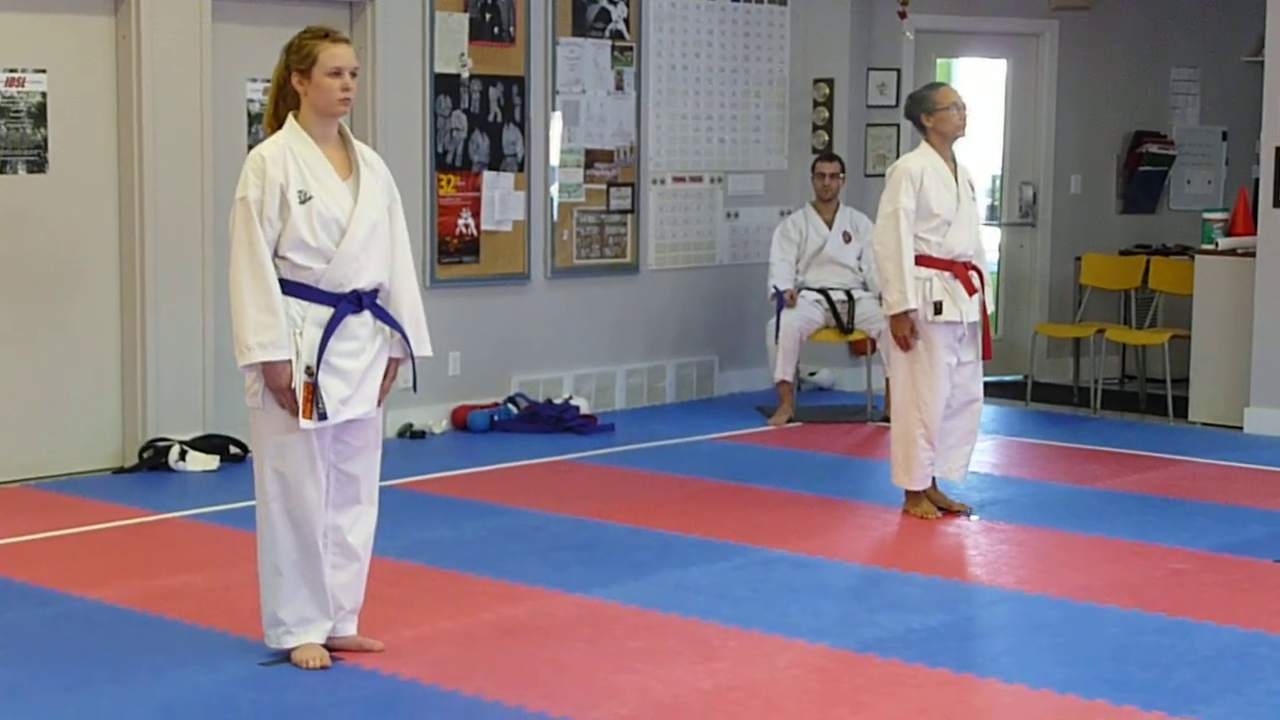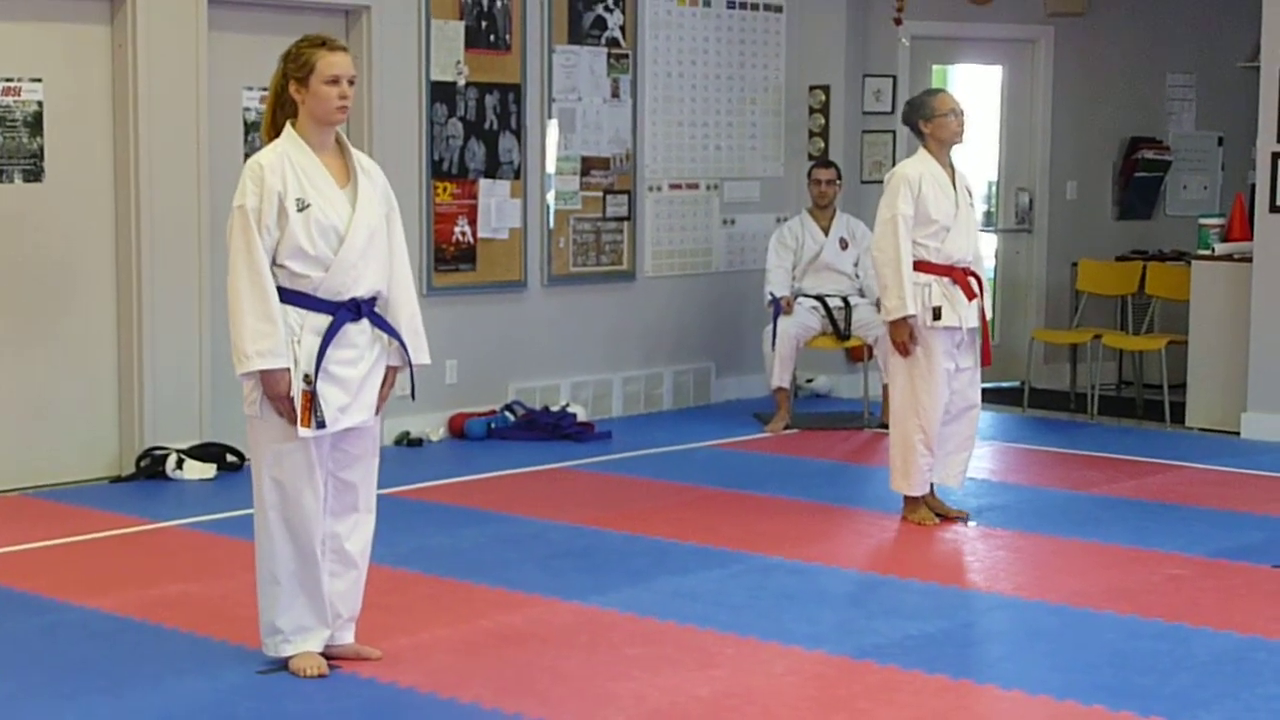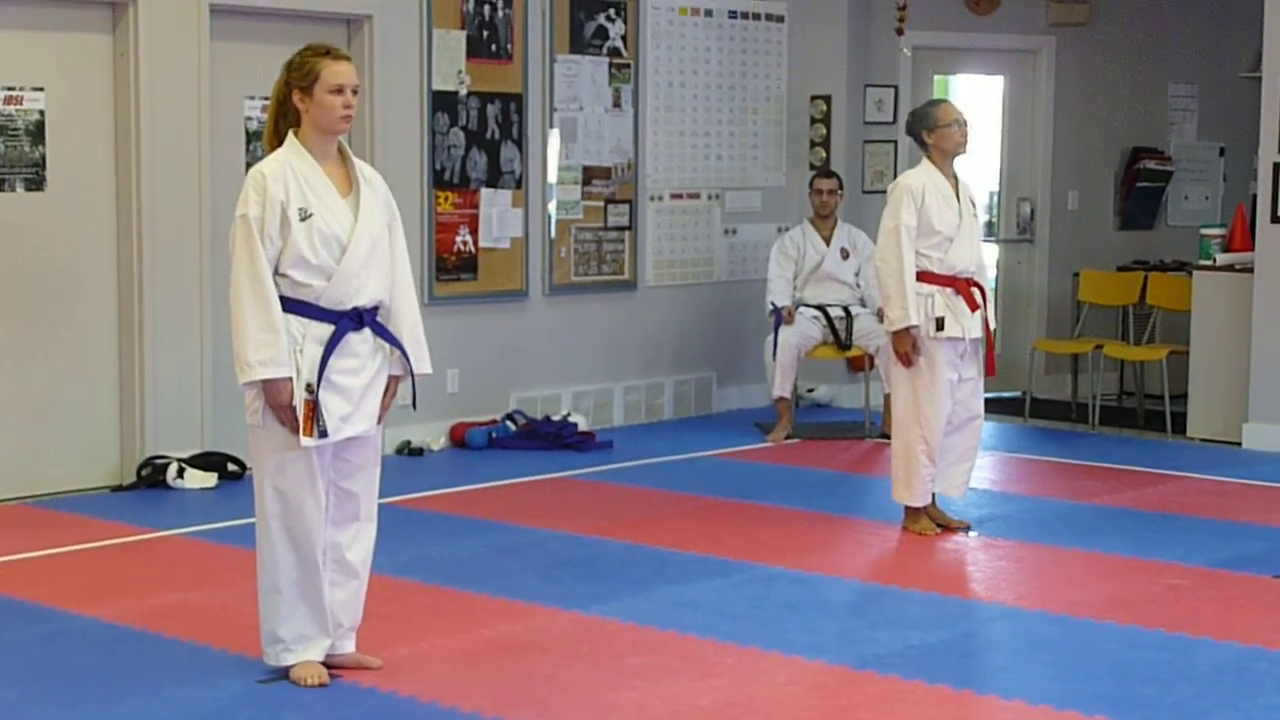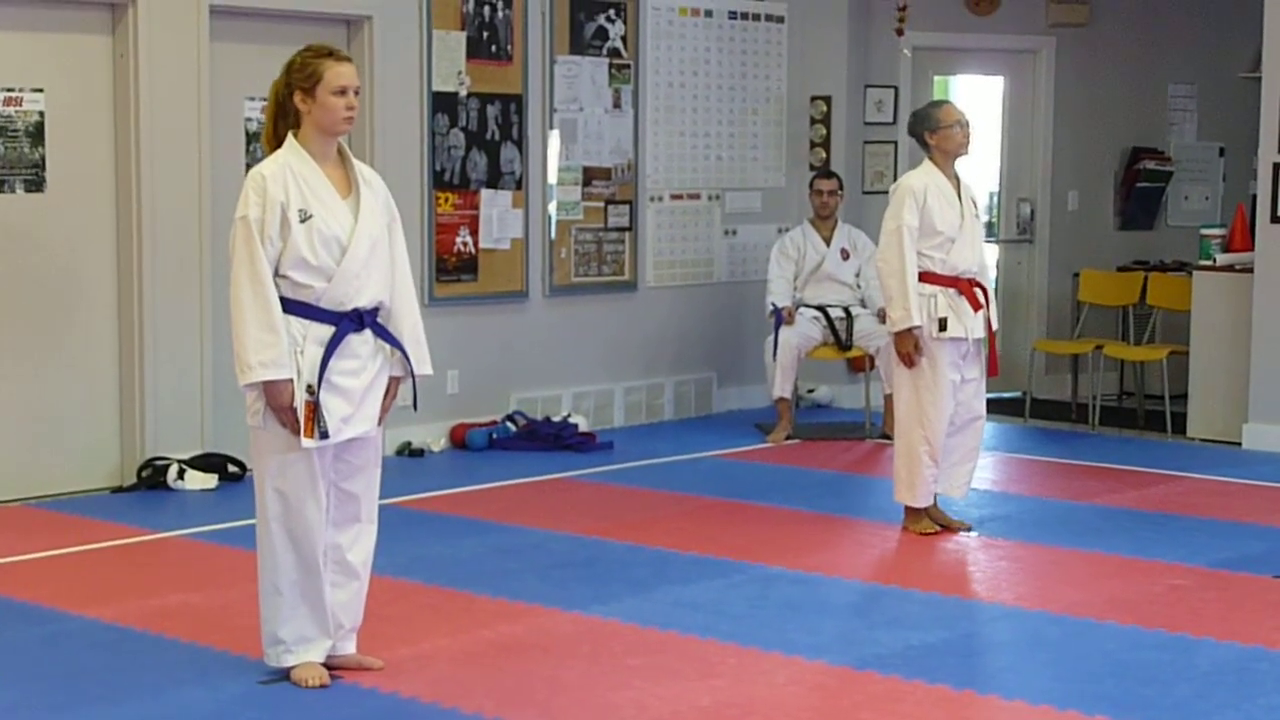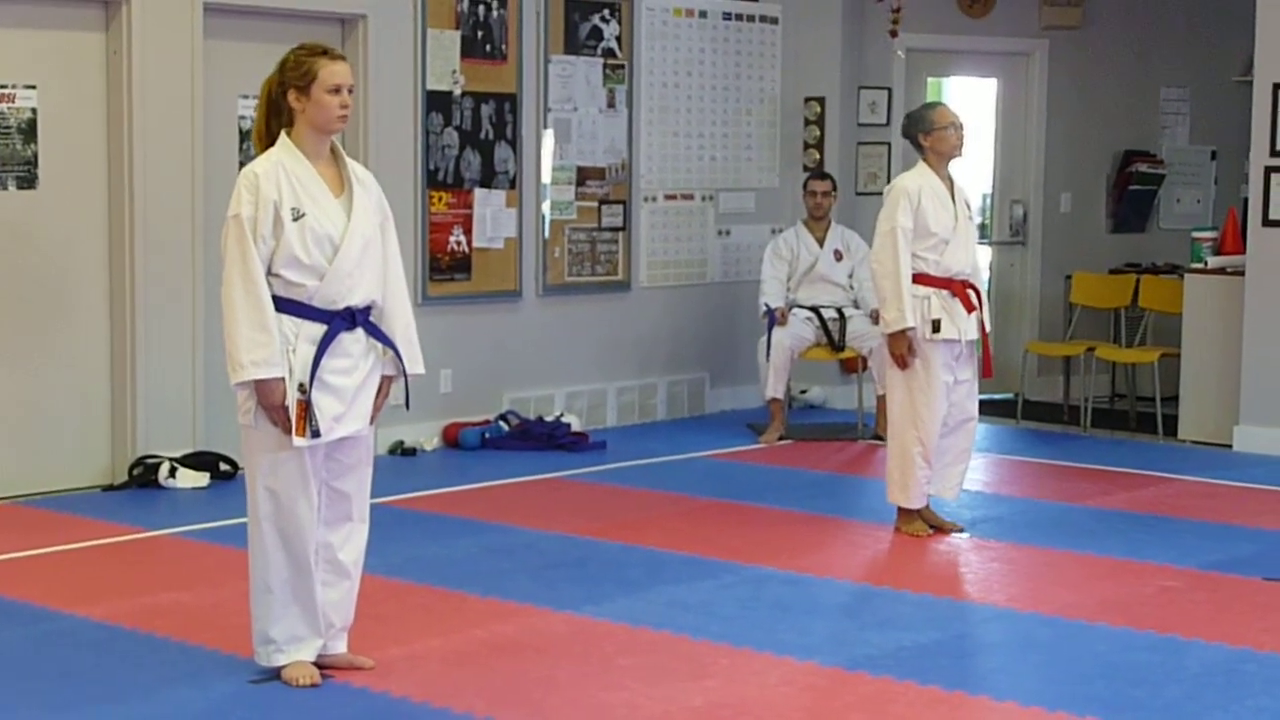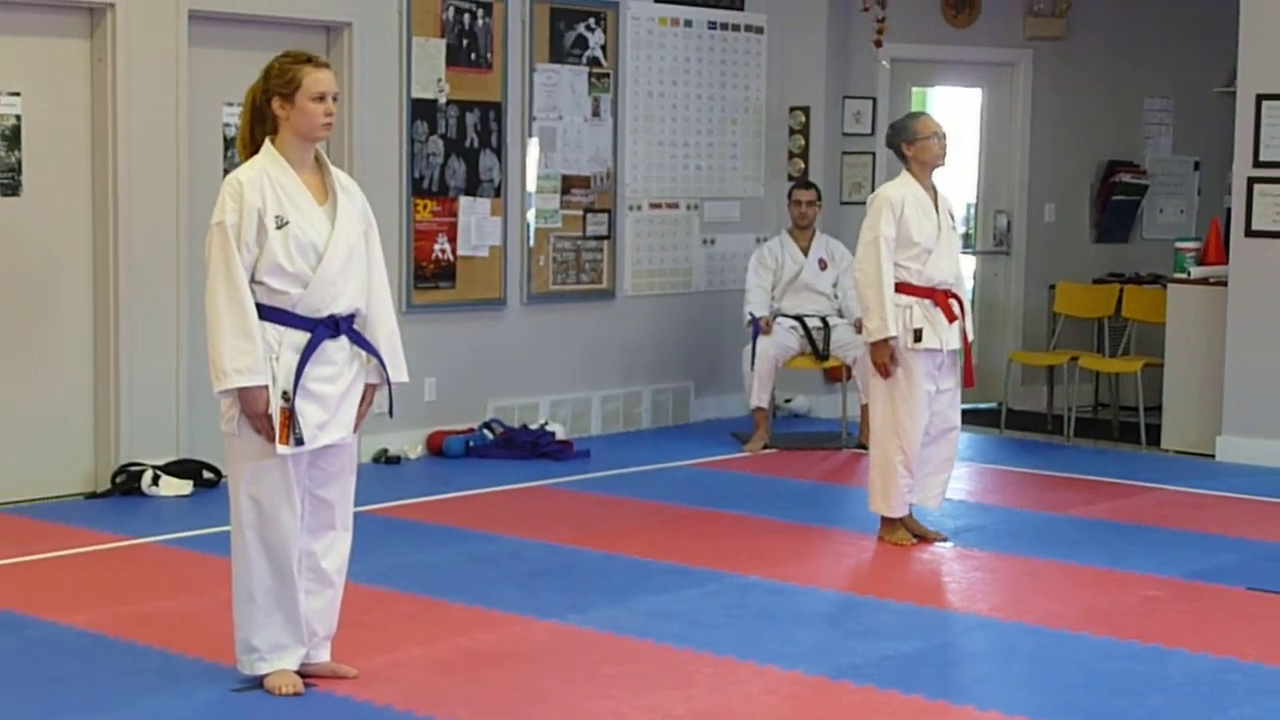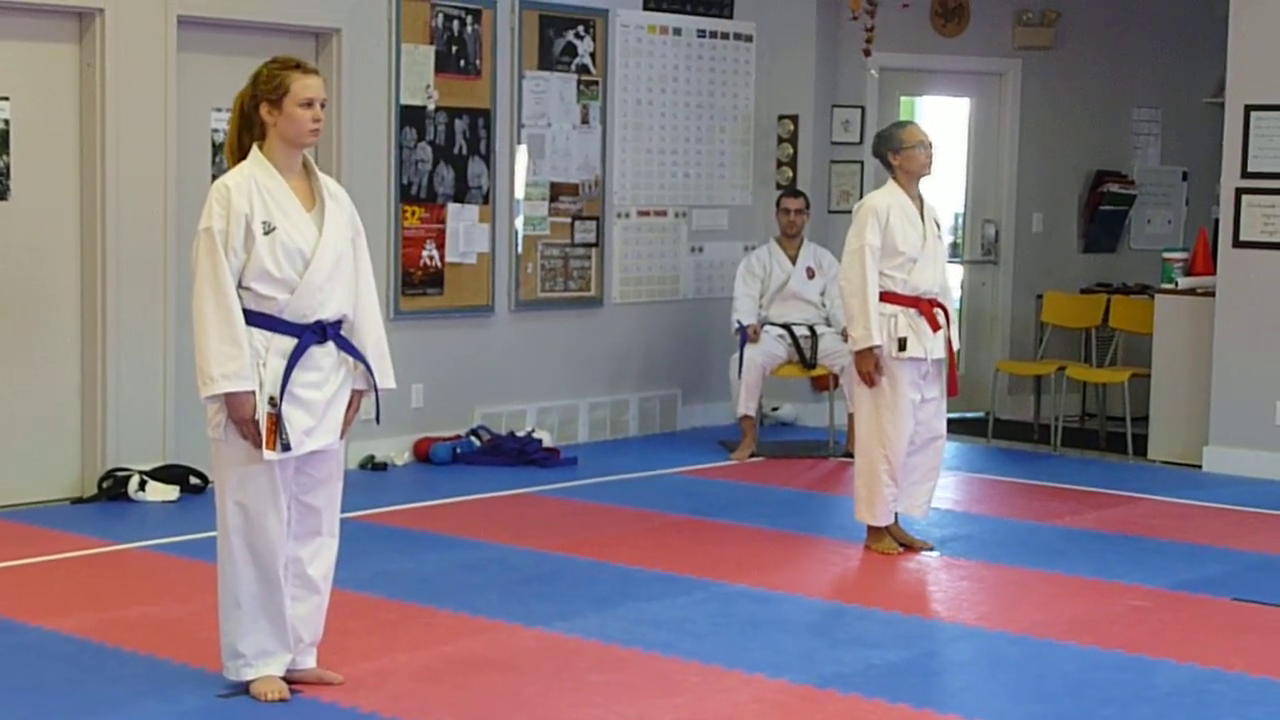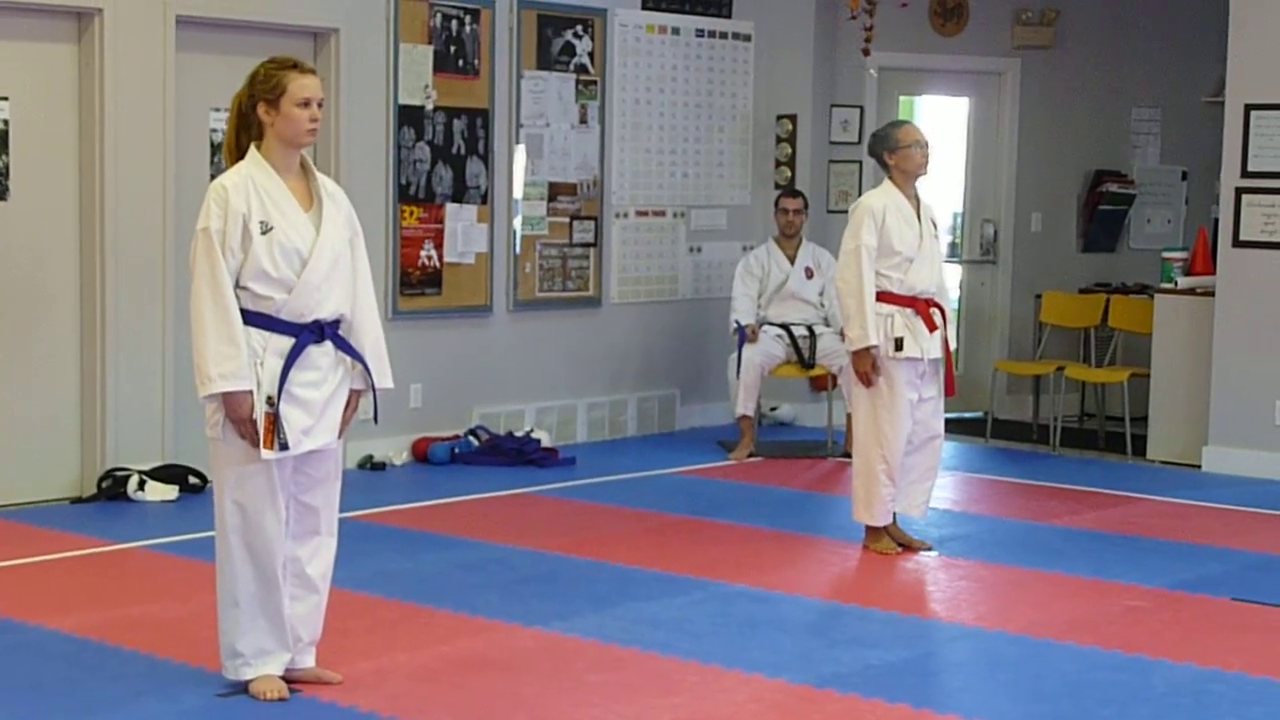
dt=0.2s
person 1, frame 1
left shoulder: (370, 165)
right shoulder: (270, 162)
left elbow: (394, 256)
right elbow: (253, 264)
left wrist: (395, 344)
right wrist: (271, 356)
left hip: (359, 341)
right hip: (299, 339)
left knee: (352, 487)
right knee: (296, 488)
left ankle: (337, 619)
right ankle: (297, 627)
person 1, frame 2
left shoulder: (368, 173)
right shoulder: (268, 171)
left elbow: (392, 264)
right elbow: (251, 272)
left wrist: (393, 352)
right wrist: (270, 363)
left hip: (357, 350)
right hip: (297, 348)
left knee: (351, 496)
right knee: (295, 497)
left ankle: (335, 626)
right ankle: (295, 635)
person 1, frame 3
left shoulder: (370, 182)
right shoulder: (270, 180)
left elbow: (394, 274)
right elbow: (254, 282)
left wrist: (395, 362)
right wrist: (272, 372)
left hip: (359, 359)
right hip: (299, 357)
left knee: (351, 505)
right knee: (296, 505)
left ankle: (336, 635)
right ankle: (296, 644)
person 1, frame 4
left shoulder: (369, 184)
right shoulder: (270, 182)
left elbow: (394, 275)
right elbow: (254, 283)
left wrist: (395, 362)
right wrist: (273, 374)
left hip: (360, 360)
right hip: (300, 357)
left knee: (353, 506)
right knee: (297, 507)
left ankle: (338, 637)
right ankle: (298, 645)
person 1, frame 5
left shoulder: (362, 182)
right shoulder: (263, 180)
left elbow: (386, 274)
right elbow: (246, 282)
left wrist: (387, 361)
right wrist: (265, 373)
left hip: (352, 359)
right hip: (292, 356)
left knee: (344, 506)
right knee: (289, 506)
left ankle: (328, 637)
right ankle: (288, 645)
person 1, frame 6
left shoulder: (346, 190)
right shoulder: (247, 187)
left elbow: (370, 281)
right elbow: (229, 289)
left wrist: (370, 369)
right wrist: (248, 381)
left hip: (335, 367)
right hip: (276, 365)
left knee: (327, 514)
right knee: (272, 514)
left ankle: (310, 645)
right ankle: (270, 653)
person 1, frame 7
left shoulder: (333, 196)
right shoulder: (234, 193)
left elbow: (357, 288)
right elbow: (216, 294)
left wrist: (357, 376)
right wrist: (235, 386)
left hip: (322, 373)
right hip: (262, 371)
left knee: (314, 520)
right knee: (258, 520)
left ankle: (296, 651)
right ankle: (256, 659)
person 1, frame 8
left shoulder: (332, 196)
right shoulder: (232, 193)
left elbow: (355, 288)
right elbow: (215, 294)
left wrist: (356, 375)
right wrist: (232, 386)
left hip: (320, 372)
right hip: (260, 370)
left knee: (312, 519)
right knee: (256, 519)
left ankle: (295, 650)
right ankle: (255, 658)
person 2, frame 1
left shoulder: (962, 172)
right shoulder: (910, 169)
right elbow: (891, 241)
left wrist: (980, 297)
right wrist: (900, 307)
left hip: (962, 295)
right hip: (928, 295)
left knee: (964, 395)
right knee: (924, 396)
left ankle: (934, 485)
right ankle: (915, 492)
person 2, frame 2
left shoulder: (960, 178)
right shoulder: (908, 175)
right elbow: (890, 247)
left wrist: (978, 304)
right wrist: (899, 313)
left hip: (961, 301)
right hip: (926, 301)
left knee: (962, 402)
right knee: (923, 401)
left ankle: (931, 491)
right ankle: (913, 497)
person 2, frame 3
left shoulder: (963, 188)
right shoulder: (911, 186)
right elbow: (893, 257)
left wrist: (982, 315)
right wrist: (902, 323)
left hip: (964, 312)
right hip: (929, 311)
left knee: (964, 412)
right knee: (925, 411)
left ankle: (932, 501)
right ankle: (914, 508)
person 2, frame 4
left shoulder: (965, 189)
right shoulder: (913, 187)
right elbow: (895, 258)
left wrist: (984, 314)
right wrist: (904, 324)
left hip: (966, 312)
right hip: (931, 311)
left knee: (967, 413)
right knee: (927, 412)
left ankle: (934, 502)
right ankle: (915, 508)
person 2, frame 5
left shoulder: (957, 191)
right shoulder: (907, 188)
right elbow: (889, 259)
left wrist: (977, 316)
right wrist: (898, 325)
left hip: (960, 314)
right hip: (925, 313)
left knee: (959, 415)
right knee: (920, 414)
left ankle: (926, 504)
right ankle: (908, 509)
person 2, frame 6
left shoulder: (942, 201)
right shoulder: (890, 198)
right elbow: (872, 268)
left wrist: (960, 325)
right wrist: (880, 334)
left hip: (942, 324)
right hip: (908, 323)
left knee: (941, 423)
right knee: (902, 423)
left ankle: (909, 512)
right ankle: (891, 518)
person 2, frame 7
left shoulder: (928, 210)
right shoulder: (876, 206)
right elbow: (857, 277)
left wrist: (945, 335)
right wrist: (865, 343)
left hip: (928, 333)
right hip: (892, 331)
left knee: (927, 433)
right knee: (888, 432)
left ankle: (895, 521)
right ankle: (876, 527)
person 2, frame 8
left shoulder: (925, 209)
right shoulder: (872, 206)
right elbow: (853, 277)
left wrist: (943, 334)
right wrist: (862, 343)
left hip: (925, 332)
right hip: (889, 331)
left knee: (925, 432)
right knee: (885, 432)
left ankle: (894, 521)
right ankle: (875, 527)
person 3, frame 1
left shoulder: (860, 223)
right shoulder: (793, 224)
left elbow: (873, 265)
right elbow: (781, 264)
right wrist: (785, 289)
left hip: (854, 297)
right hip: (811, 298)
right knee: (783, 325)
left ankle: (893, 402)
right ankle: (786, 403)
person 3, frame 2
left shoulder: (857, 229)
right shoulder: (790, 231)
left elbow: (870, 271)
right elbow: (778, 270)
right wrist: (782, 296)
left hip: (851, 303)
right hip: (808, 305)
right knee: (780, 331)
left ankle: (889, 408)
right ankle: (783, 410)
person 3, frame 3
left shoulder: (858, 239)
right shoulder: (791, 240)
left elbow: (871, 281)
right elbow: (779, 280)
left wrist: (883, 307)
right wrist: (783, 306)
left hip: (852, 313)
right hip: (809, 315)
left knee: (892, 338)
right knee: (782, 341)
left ankle: (890, 418)
right ankle: (784, 420)
person 3, frame 4
left shoulder: (858, 240)
right shoulder: (791, 241)
left elbow: (872, 281)
right elbow: (779, 281)
left wrist: (883, 307)
right wrist: (784, 306)
left hip: (852, 314)
right hip: (809, 315)
left knee: (892, 338)
right knee: (783, 341)
left ankle: (891, 419)
right ankle: (784, 420)
person 3, frame 5
left shoulder: (851, 241)
right shoulder: (785, 242)
left elbow: (865, 283)
right elbow: (772, 282)
left wrist: (876, 308)
right wrist: (777, 307)
left hip: (845, 315)
right hip: (802, 316)
left knee: (885, 339)
right knee: (776, 342)
left ankle: (883, 420)
right ankle: (777, 421)
person 3, frame 6
left shoulder: (836, 250)
right shoulder: (769, 251)
left elbow: (849, 292)
right elbow: (757, 291)
left wrist: (860, 318)
right wrist: (761, 316)
left hip: (829, 324)
right hip: (787, 324)
right knee: (760, 351)
left ankle: (867, 429)
right ankle: (761, 429)
person 3, frame 7
left shoulder: (823, 259)
right shoulder: (757, 259)
left elbow: (836, 300)
right elbow: (745, 299)
left wrist: (848, 327)
right wrist: (749, 324)
left hip: (817, 333)
right hip: (774, 333)
left knee: (856, 357)
right knee: (748, 359)
left ankle: (854, 437)
right ankle: (749, 438)
person 3, frame 8
left shoulder: (822, 258)
right shoulder: (756, 259)
left elbow: (835, 300)
right elbow: (743, 299)
right wrist: (747, 324)
left hip: (815, 333)
right hip: (773, 333)
right knee: (747, 358)
left ankle: (854, 437)
right ankle: (747, 438)
